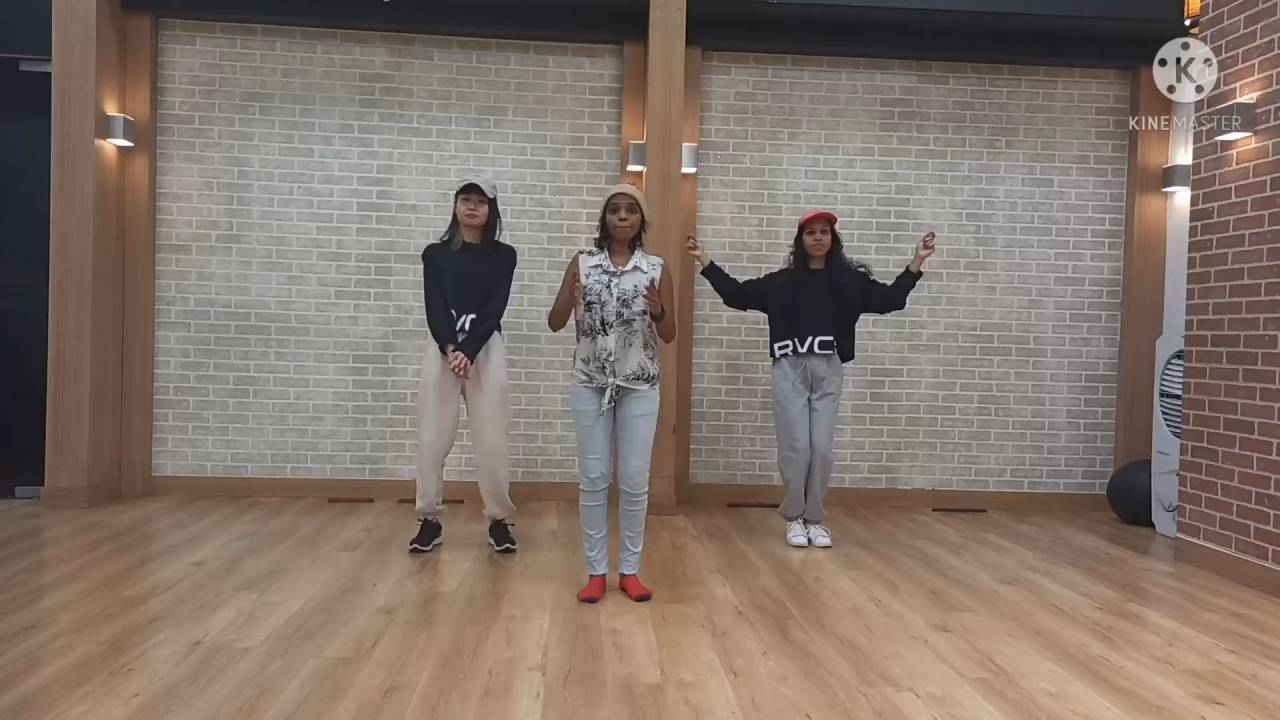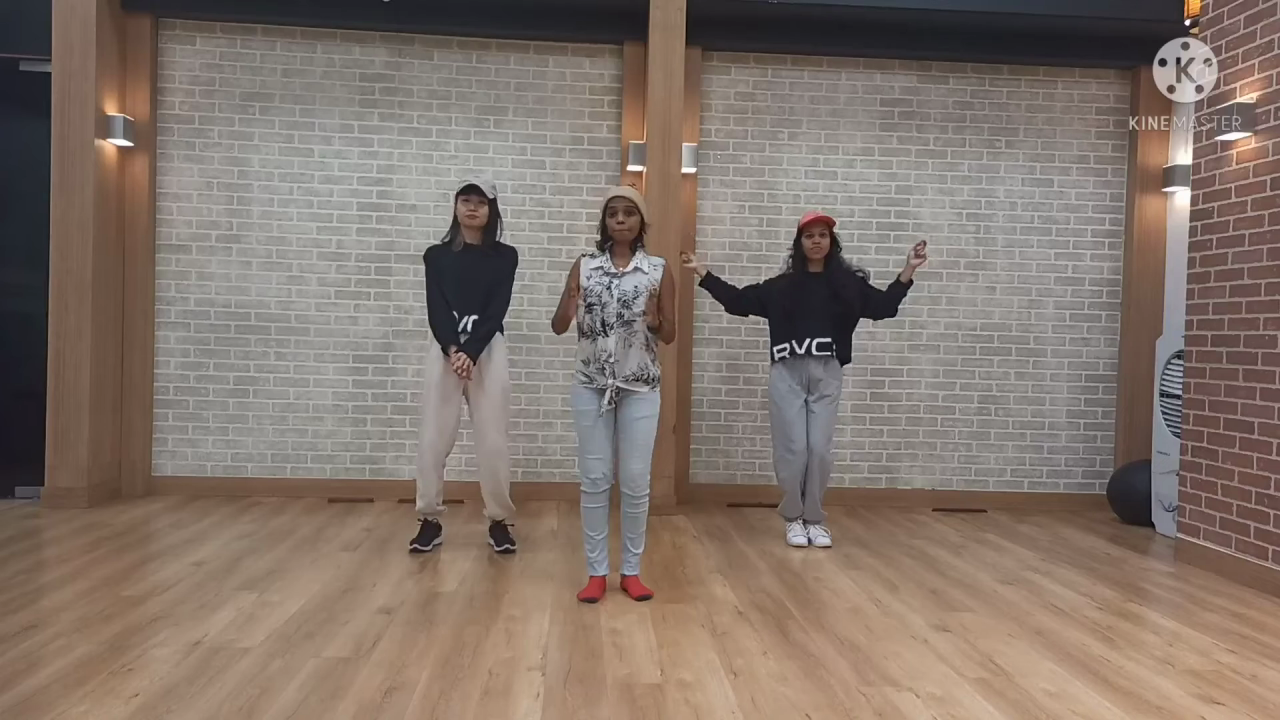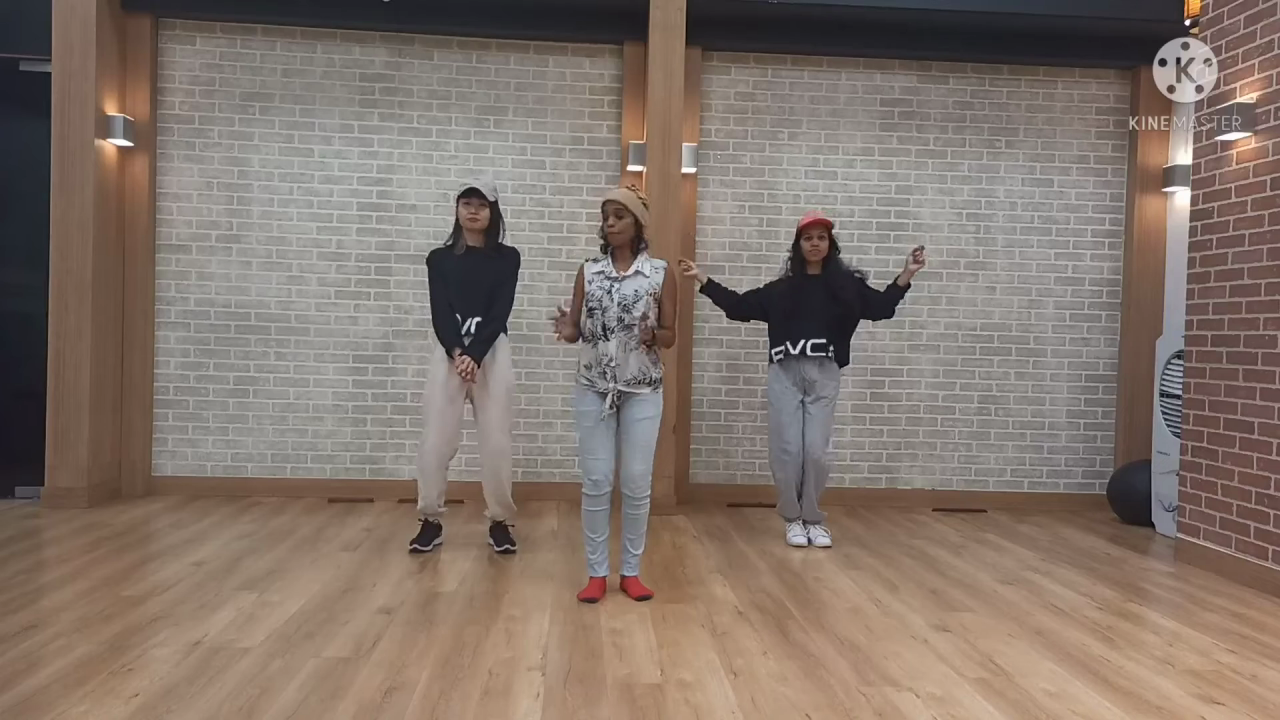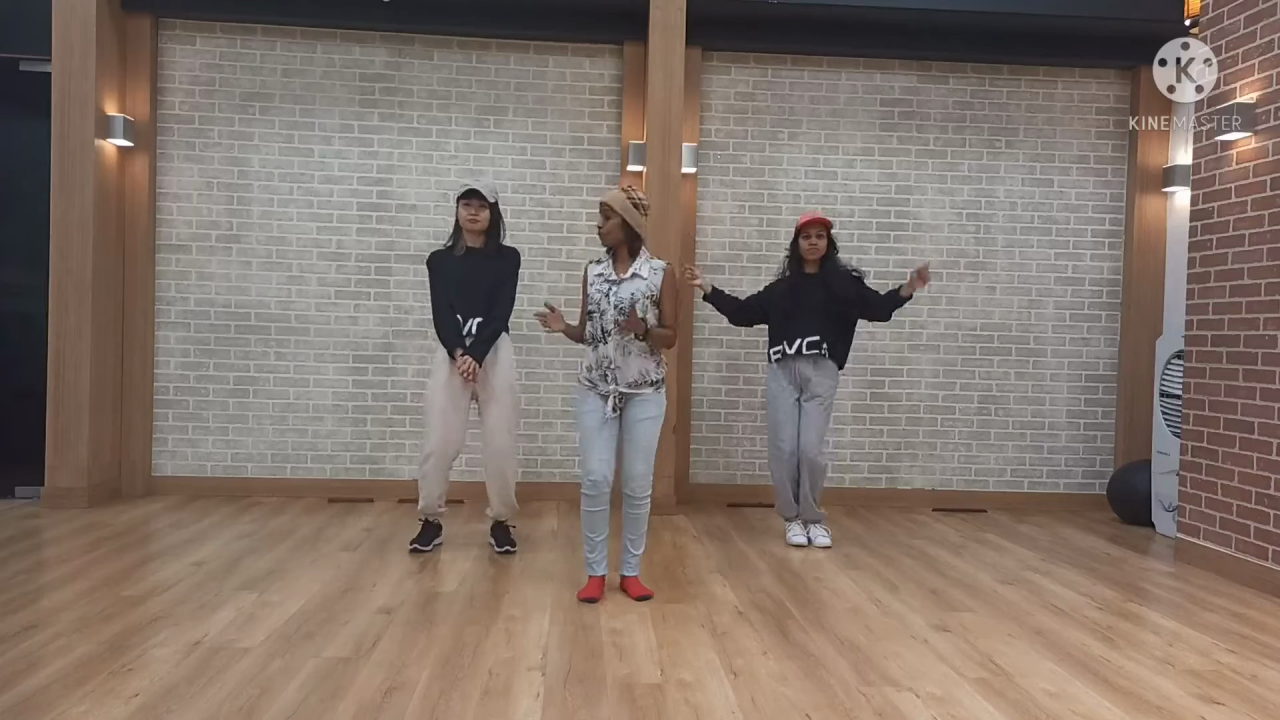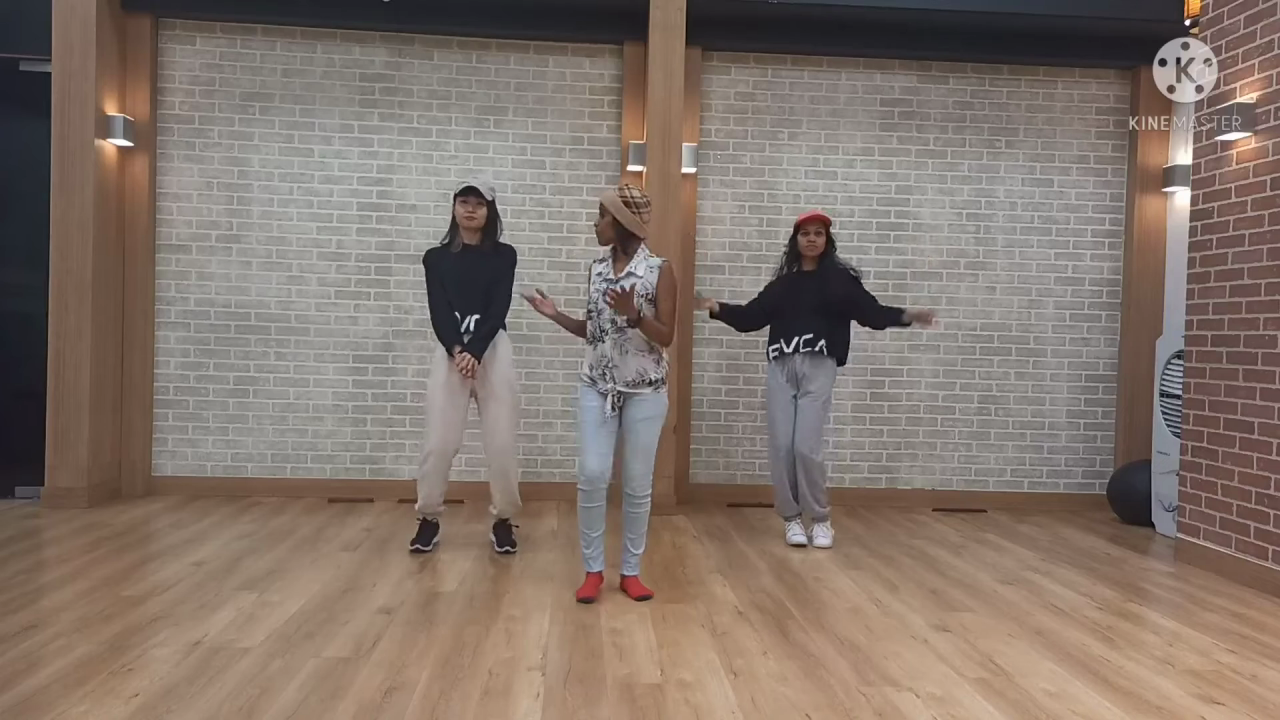
dt=0.1s
person 1, frame 1
left shoulder: (656, 269)
right shoulder: (582, 263)
left elbow: (669, 334)
right elbow: (554, 323)
left wrist: (656, 312)
right wrist: (568, 302)
left hip: (640, 385)
right hip: (591, 384)
left knee: (634, 479)
right knee: (593, 477)
left ankle: (629, 570)
right ankle: (596, 571)
person 1, frame 2
left shoulder: (658, 270)
right shoulder: (584, 266)
left elbow: (669, 336)
right elbow: (558, 328)
left wrist: (654, 320)
right wrist: (569, 309)
left hip: (640, 387)
right hip: (592, 385)
left knee: (636, 481)
right knee: (594, 478)
left ankle: (631, 571)
right ankle: (597, 572)
person 1, frame 3
left shoulder: (659, 273)
right shoulder: (588, 271)
left elbow: (671, 337)
right elbow: (579, 329)
left wrist: (651, 337)
right wrist: (566, 330)
left hip: (642, 390)
right hip: (594, 388)
left knee: (637, 483)
right knee: (596, 481)
left ankle: (631, 571)
right ankle: (596, 572)
person 1, frame 4
left shoulder: (659, 273)
right shoulder: (593, 272)
left elbow: (670, 337)
right elbow: (588, 332)
left wrist: (643, 330)
right wrist: (562, 327)
left hip: (645, 391)
right hip: (597, 390)
left knee: (638, 484)
right knee: (596, 480)
left ankle: (631, 571)
right ankle: (596, 572)
person 1, frame 5
left shoulder: (659, 270)
right shoulder: (598, 268)
left elbow: (666, 336)
left wrist: (633, 313)
right wrist: (554, 314)
left hip: (645, 390)
right hip: (598, 387)
left knee: (637, 483)
right knee: (592, 475)
left ankle: (631, 571)
right ankle: (593, 569)
person 2, frame 1
left shoulder: (503, 255)
right shoulder: (435, 254)
left elbow: (495, 309)
right elbow: (433, 308)
left wrist: (468, 351)
right wrist: (450, 349)
left hip: (486, 350)
right hip: (442, 349)
left knee: (492, 439)
right knee: (433, 439)
left ankle: (499, 521)
right ankle: (430, 521)
person 2, frame 2
left shoulder: (505, 256)
right shoulder: (437, 255)
left elbow: (497, 309)
right elbow: (435, 309)
left wrist: (471, 353)
right wrist: (452, 350)
left hip: (488, 351)
right hip: (444, 350)
left knee: (493, 440)
right knee: (433, 439)
left ankle: (498, 522)
right ankle: (430, 521)
person 2, frame 3
left shoulder: (507, 258)
right shoulder: (439, 259)
left elbow: (501, 312)
right elbow: (439, 312)
left wrist: (475, 355)
right wrist: (457, 352)
left hip: (492, 353)
right hip: (448, 352)
left knee: (497, 443)
right knee: (435, 442)
left ankle: (499, 522)
right ankle: (430, 521)
person 2, frame 4
left shoulder: (507, 258)
right shoulder: (440, 260)
left elbow: (502, 312)
right elbow: (440, 313)
left wrist: (476, 354)
right wrist: (458, 353)
left hip: (494, 353)
right hip: (450, 353)
left knee: (500, 442)
right knee: (439, 443)
left ankle: (500, 522)
right ankle: (431, 521)
person 2, frame 5
left shoulder: (504, 255)
right shoulder: (436, 257)
left elbow: (498, 308)
right elbow: (438, 310)
left wrist: (473, 351)
right wrist: (456, 351)
left hip: (492, 350)
right hip: (449, 350)
left knee: (501, 439)
right knee: (439, 440)
left ankle: (502, 521)
right ankle: (428, 520)
person 3, frame 1
left shoulder: (849, 279)
right shoulder: (784, 281)
left elbow: (887, 300)
right elbow: (739, 295)
left wrist: (915, 266)
right wrist: (707, 264)
left hip: (829, 370)
right hip: (790, 369)
left knee: (822, 448)
right knee: (795, 447)
left ankle: (815, 519)
right ankle: (794, 518)
person 3, frame 2
left shoulder: (846, 282)
right shoulder: (783, 284)
left elbow: (881, 306)
right elbow: (739, 301)
left wrist: (906, 274)
right wrist: (705, 274)
left hip: (827, 372)
right hip: (787, 371)
left knee: (819, 450)
right knee: (791, 448)
left ankle: (814, 519)
right ankle: (793, 518)
person 3, frame 3
left shoulder: (846, 284)
right shoulder: (783, 288)
left elbow: (878, 307)
right elbow: (742, 307)
left wrist: (905, 277)
right wrist: (705, 282)
left hip: (824, 373)
right hip: (784, 373)
left knee: (815, 451)
right knee: (786, 450)
left ankle: (814, 520)
right ankle: (793, 518)
person 3, frame 4
left shoulder: (843, 282)
right shoulder: (782, 287)
left elbow: (876, 307)
right elbow: (745, 312)
left wrist: (906, 290)
right wrist: (709, 289)
left hip: (821, 372)
right hip: (782, 372)
left knee: (810, 450)
right knee: (783, 448)
left ankle: (814, 518)
right ankle: (793, 518)
person 3, frame 5
left shoulder: (840, 280)
right shoulder: (782, 284)
left elbow: (869, 312)
right elbow: (754, 315)
left wrist: (906, 317)
right wrist: (718, 309)
left hip: (819, 367)
right hip: (781, 368)
left knee: (806, 447)
right knee: (781, 446)
left ankle: (820, 518)
right ankle: (792, 517)
